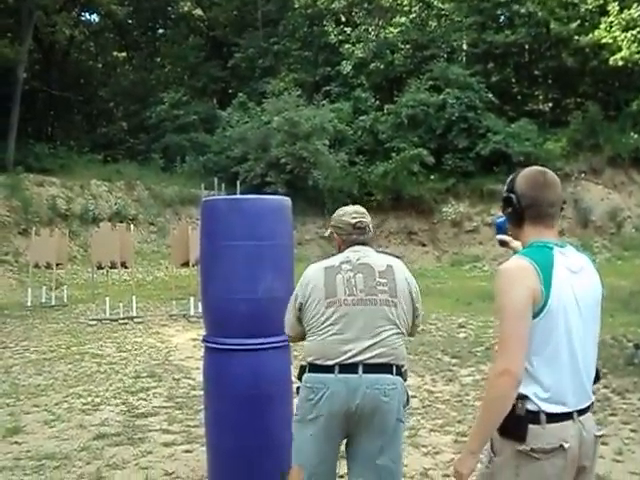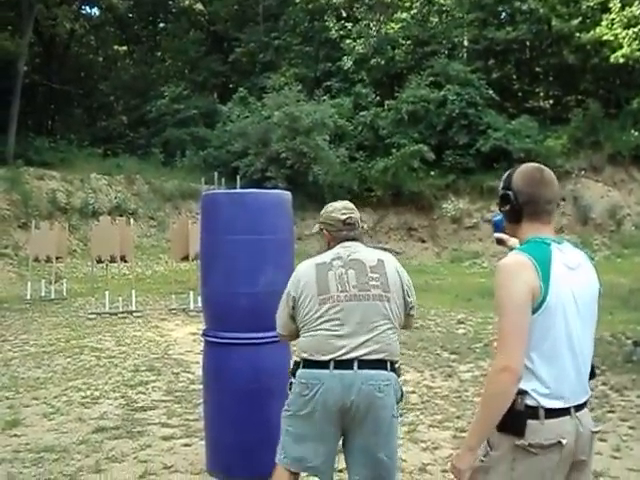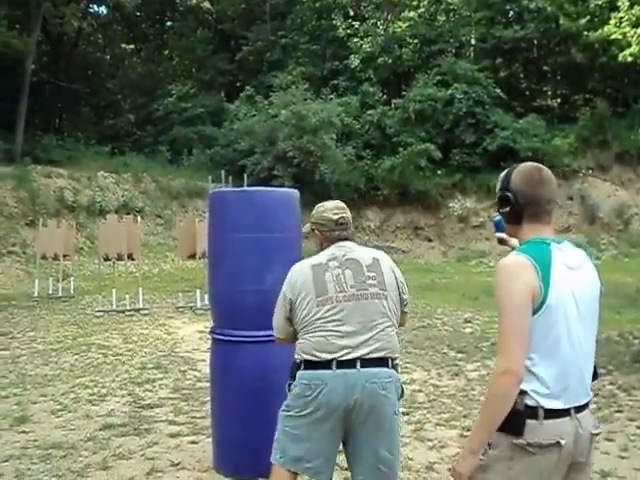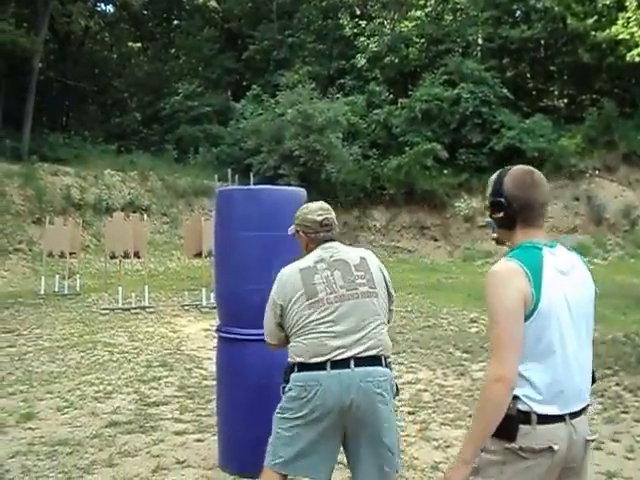
dt=0.1s
person 1, frame 1
left shoulder: (518, 270)
right shoulder: (585, 265)
left elbow: (508, 372)
left wrist: (471, 451)
left hip: (533, 434)
right hip: (581, 427)
person 1, frame 2
left shoulder: (516, 266)
right shoulder: (582, 262)
left elbow: (508, 368)
left wrist: (470, 447)
left hip: (530, 429)
right hip: (578, 422)
person 1, frame 3
left shoulder: (517, 267)
right shoulder: (582, 261)
left elbow: (509, 370)
left wrist: (471, 450)
left hip: (531, 430)
right hip: (580, 423)
person 1, frame 4
left shoulder: (508, 272)
right shoulder: (576, 264)
left elbow: (502, 378)
right wrist: (521, 250)
left hip: (524, 434)
right hip: (576, 428)
person 2, frame 1
left shoulder: (314, 273)
right shoulder: (398, 269)
left elbow: (293, 333)
right elbow: (413, 327)
left hip: (324, 384)
right hip: (382, 385)
person 2, frame 2
left shoulder: (306, 270)
right shoulder: (389, 264)
left elbow: (285, 332)
right elbow: (408, 320)
left hip: (318, 380)
right hip: (376, 381)
person 2, frame 3
left shoulder: (300, 272)
right shoulder: (383, 262)
left elbow: (283, 334)
right elbow: (401, 318)
left hip: (319, 381)
right hip: (376, 379)
person 2, frame 4
left shoulder: (289, 275)
right shoulder: (369, 260)
left elbow: (274, 340)
right elbow: (387, 315)
left hip: (313, 383)
right hip: (371, 378)
